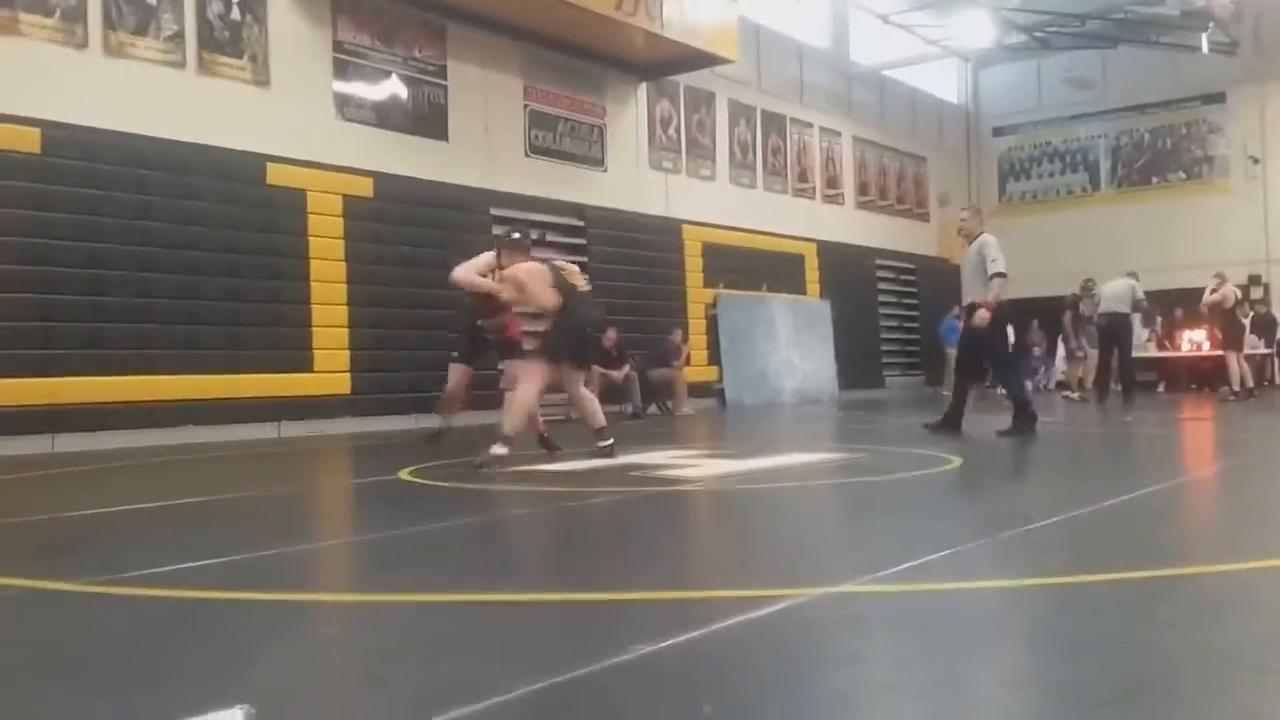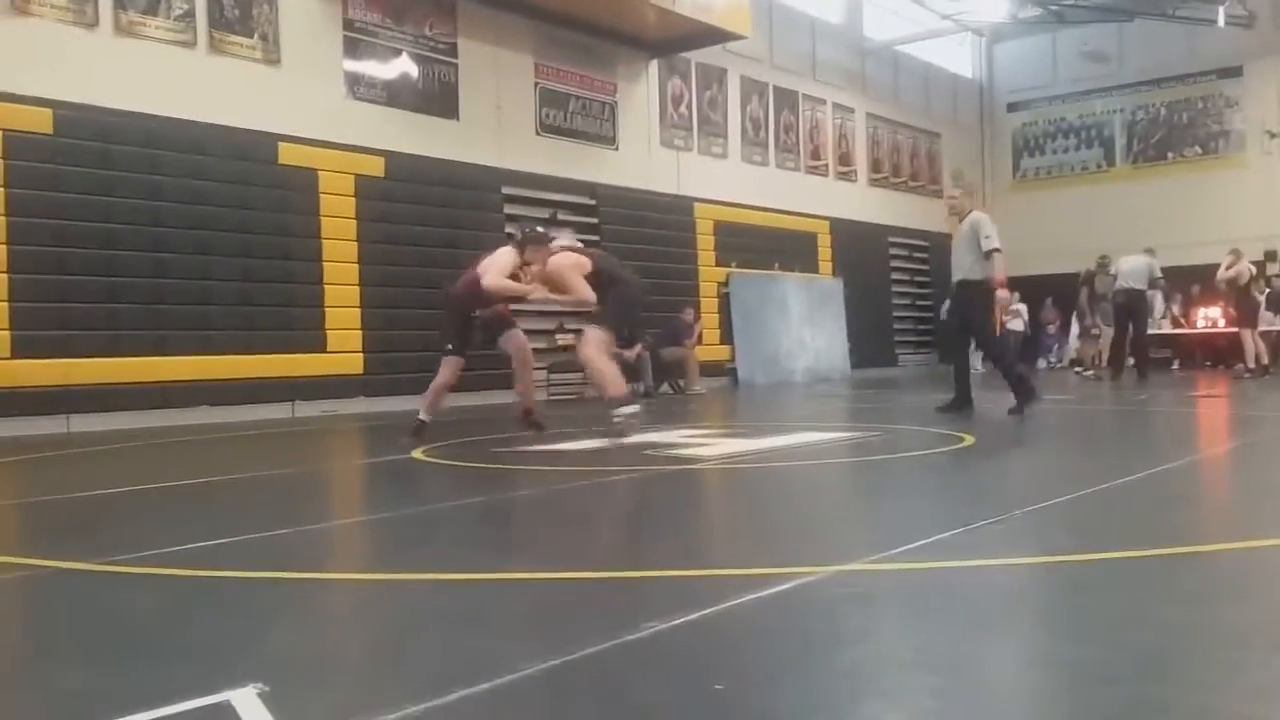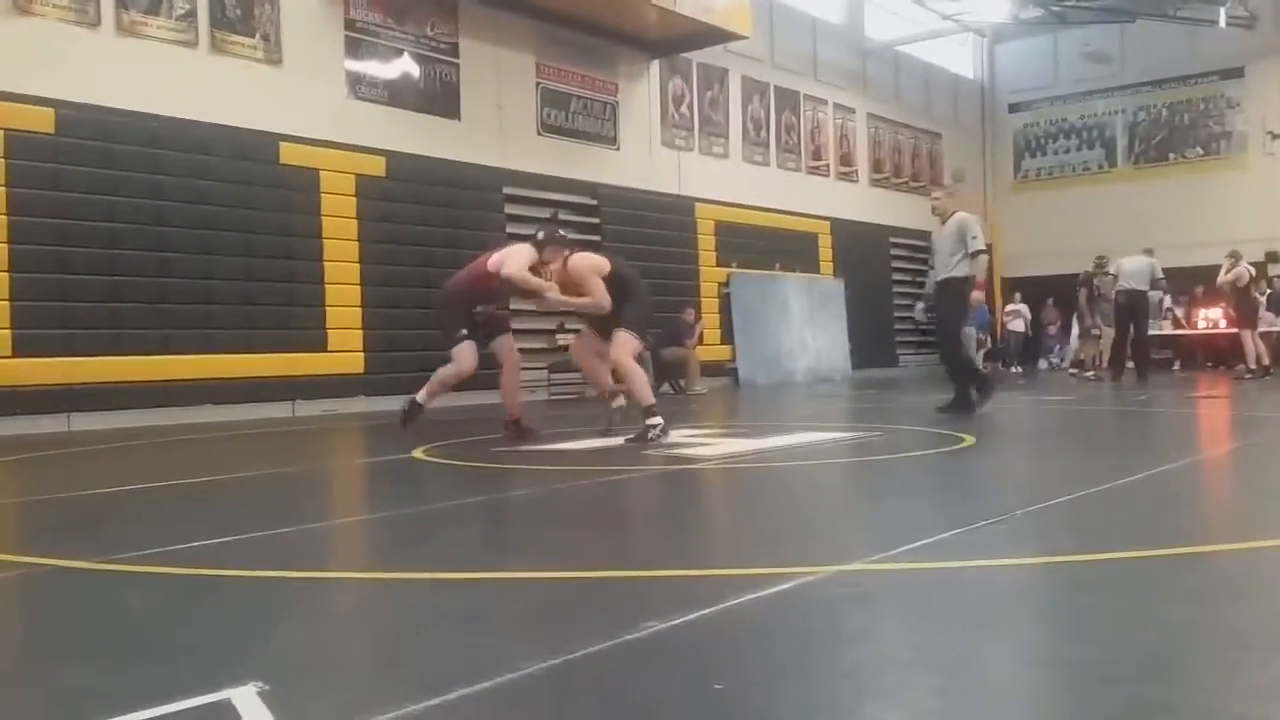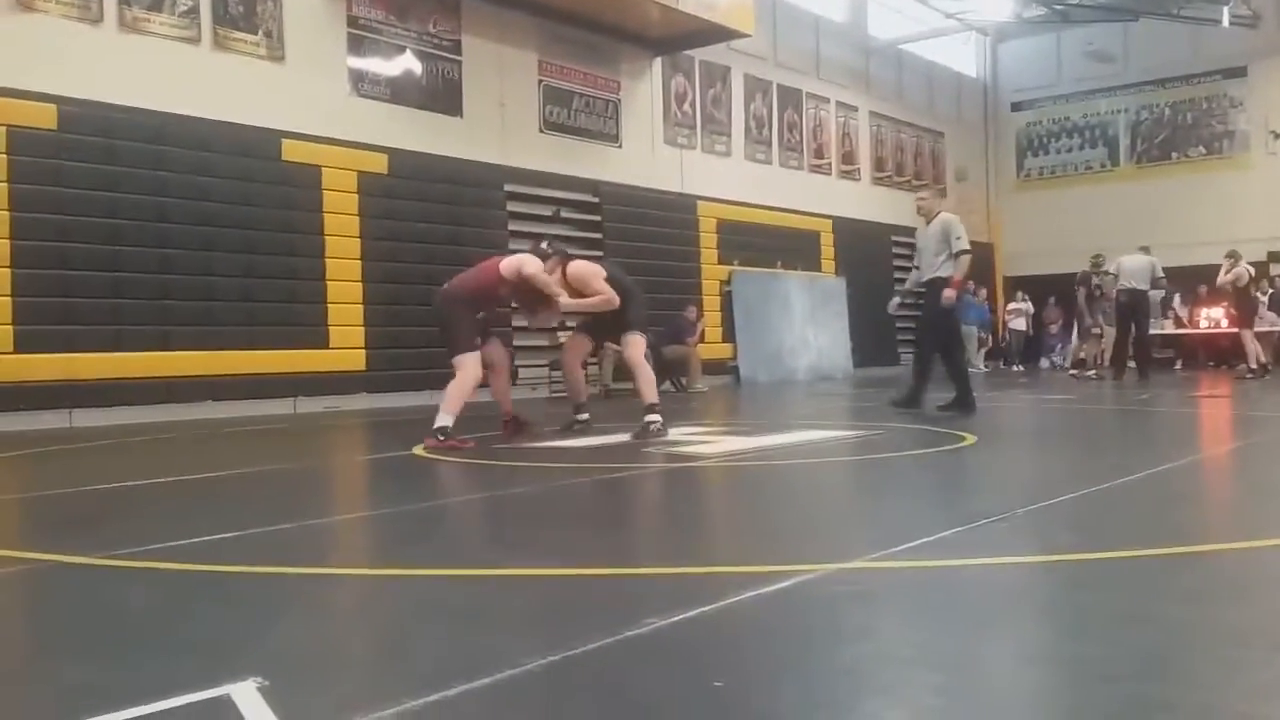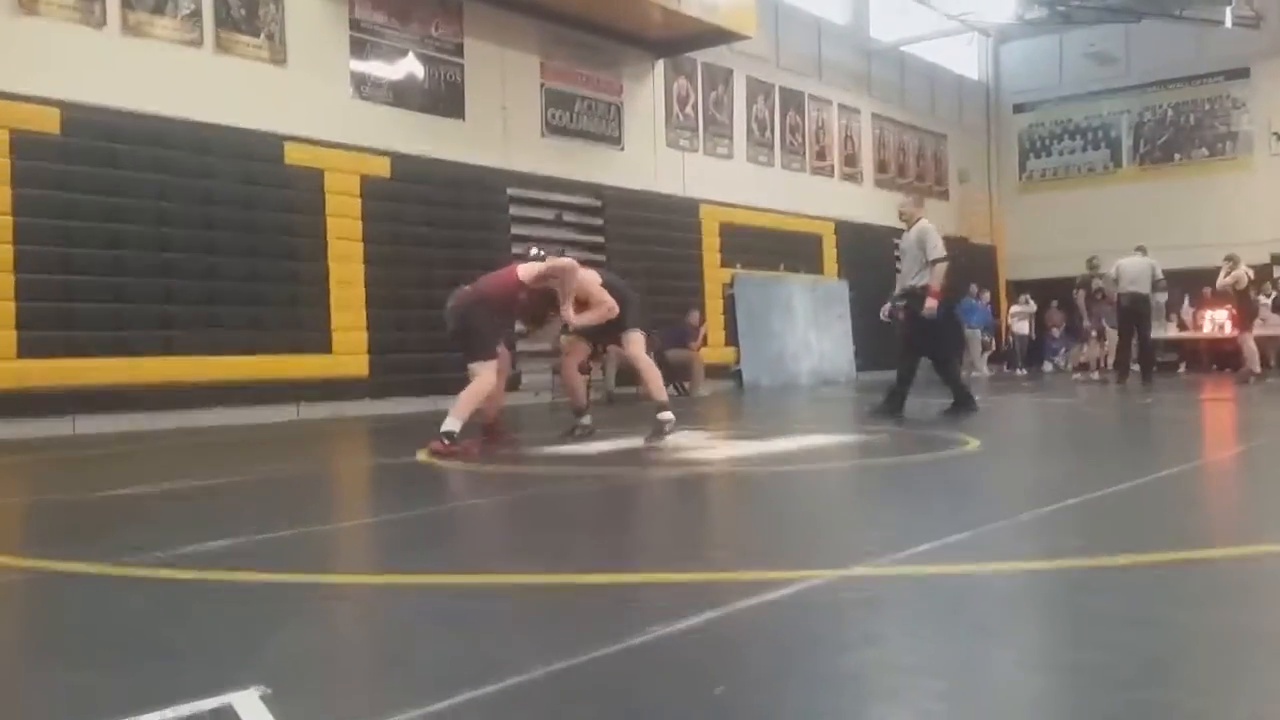
dt=0.2s
person 1, frame 1
left shoulder: (987, 243)
right shoulder: (971, 248)
left elbow: (999, 278)
left wrist: (987, 307)
right wrist: (969, 313)
left hip: (988, 314)
right hip: (974, 315)
left knee: (1003, 368)
right knee: (964, 368)
left ankle: (1025, 419)
right ankle: (952, 420)
person 1, frame 2
left shoulder: (979, 220)
right shoulder: (960, 227)
left elbow: (994, 252)
left wrist: (1001, 285)
right wrist: (951, 298)
left hip: (977, 289)
right hip: (961, 291)
left knee: (989, 344)
right knee: (957, 346)
left ankle: (1024, 391)
right ankle: (962, 398)
person 1, frame 3
left shoulder: (965, 220)
right shoulder: (938, 231)
left elbow: (981, 253)
left wrist: (978, 287)
right wrist: (925, 297)
left hip: (959, 287)
right hip: (944, 289)
left knee: (949, 341)
right knee: (946, 344)
left ankle: (981, 384)
right ankle: (963, 398)
person 1, frame 4
left shoulder: (949, 221)
right shoulder: (921, 232)
left elbow: (964, 254)
right elbow: (918, 268)
left wrist: (954, 286)
right wrist: (902, 295)
left hip: (943, 287)
right hip: (933, 289)
left knee: (925, 341)
right knee: (949, 345)
left ankle: (915, 396)
right ankle: (964, 398)
person 1, frame 5
left shoulder: (925, 229)
right shoulder: (906, 236)
left elbow: (940, 262)
left wrist: (933, 295)
right wrist: (894, 301)
left hip: (923, 296)
right hip: (915, 296)
left knee: (908, 349)
right knee: (937, 352)
left ankle: (895, 402)
right ankle: (963, 400)
person 2, frame 1
right shoulder: (488, 261)
right elbow: (458, 276)
right wrist: (497, 288)
left hip: (503, 327)
right hip: (474, 326)
left knee: (515, 380)
right knee: (455, 386)
left ankle: (541, 433)
right ankle: (443, 424)
person 2, frame 2
left shoulder: (530, 265)
right shoulder: (508, 257)
right elbow: (489, 283)
right wrist: (528, 288)
left hip: (492, 310)
right hip: (461, 309)
left knee: (523, 350)
right knee: (448, 376)
left ankle: (528, 412)
right ankle: (422, 420)
person 2, frame 3
left shoulder: (535, 264)
right shoulder: (525, 253)
right elbow: (509, 272)
right wrist: (545, 286)
left hip: (484, 307)
right hip: (456, 304)
left knee: (512, 360)
right knee: (466, 365)
left ankle: (513, 422)
right ankle: (418, 401)
person 2, frame 4
left shoulder: (524, 265)
right shoulder: (534, 263)
left elbow: (538, 317)
right elbow: (532, 273)
left wrist: (554, 300)
right wrist: (558, 293)
left hip: (471, 309)
right hip: (454, 306)
left knee: (499, 360)
right knee: (471, 373)
left ankle: (510, 420)
right ankle: (439, 433)
person 2, frame 5
right shoulder: (538, 272)
right elbow: (568, 265)
right wrist: (566, 305)
left hip: (465, 309)
right hip: (473, 311)
left knee: (502, 365)
right knee: (487, 380)
left ankle: (490, 425)
right ankle: (445, 438)
person 3, frame 1
left shoulder: (519, 271)
right shoulder: (543, 267)
left elbow: (548, 303)
right elbow: (574, 271)
left wrist: (515, 299)
left hip: (567, 320)
right hip: (584, 317)
left knee: (528, 381)
right knee: (573, 385)
left ankle: (500, 448)
right ankle: (605, 442)
person 3, frame 2
left shoulder: (555, 265)
right shoulder: (561, 258)
left elbow: (587, 297)
left wrist: (551, 297)
left hip: (622, 293)
right hip: (625, 291)
left knee: (589, 352)
right knee: (597, 354)
left ankle: (626, 409)
right ankle: (622, 414)
person 3, frame 3
left shoulder: (576, 264)
right shoulder: (567, 263)
left elbow: (603, 304)
left wrist: (561, 300)
left hip: (633, 301)
right hip: (617, 302)
left knee: (618, 356)
right knee: (579, 351)
left ankle: (655, 422)
right ankle: (615, 399)
person 3, frame 4
left shoulder: (575, 271)
right shoulder: (562, 273)
left elbow: (611, 300)
left wrist: (571, 304)
left hip: (629, 304)
right hip: (605, 312)
left knee: (633, 355)
right knee: (569, 355)
left ankle: (654, 420)
right ankle: (581, 416)
person 3, frame 5
left shoulder: (576, 280)
left elbow: (611, 309)
left wrist: (578, 321)
left hip: (626, 307)
right hip: (597, 317)
left knee: (634, 353)
right knee: (567, 360)
left ankle: (664, 417)
right ankle: (583, 420)
